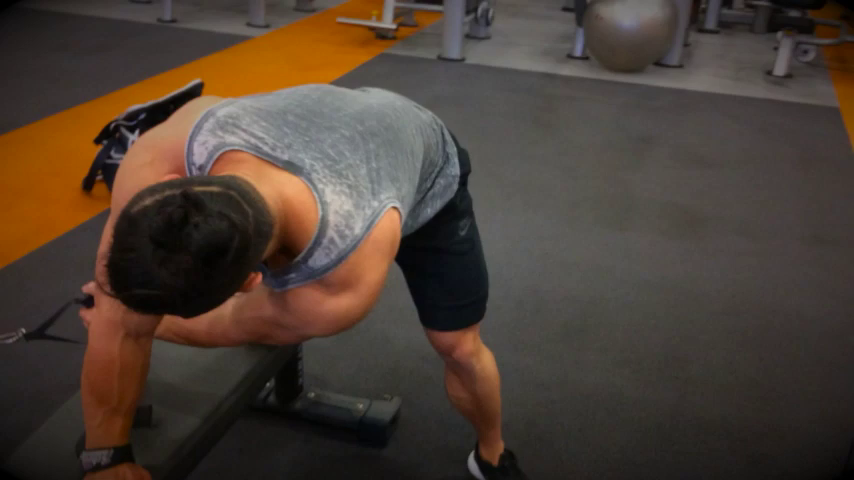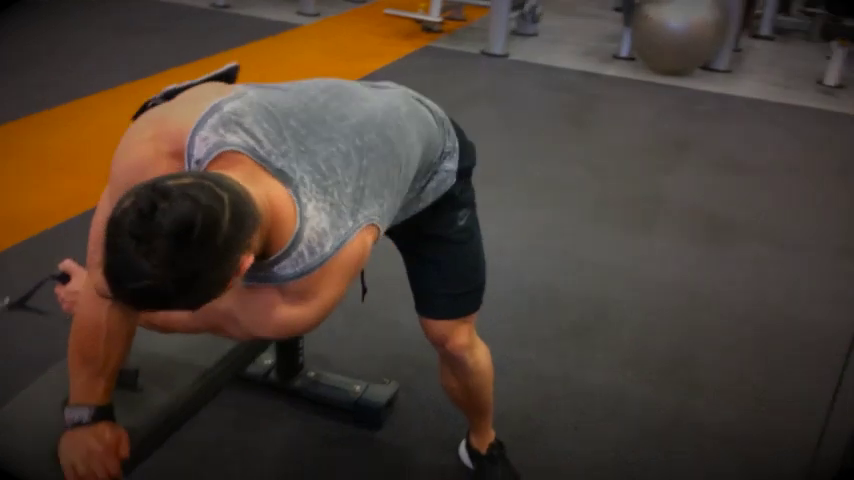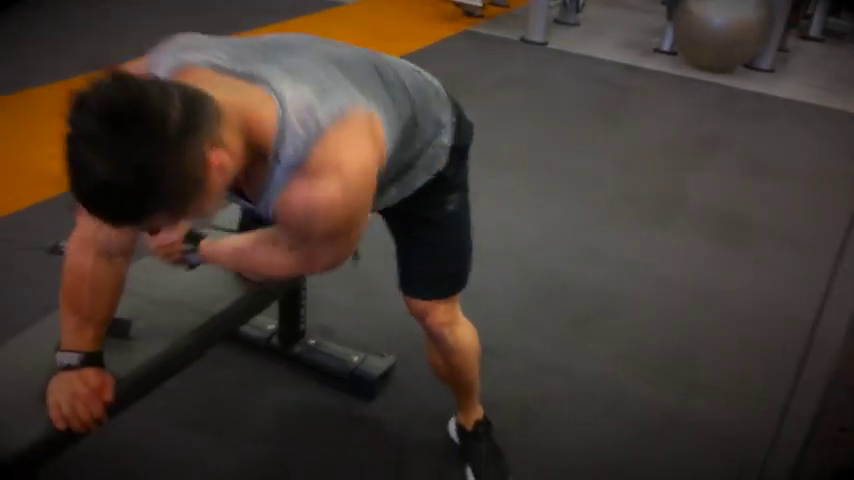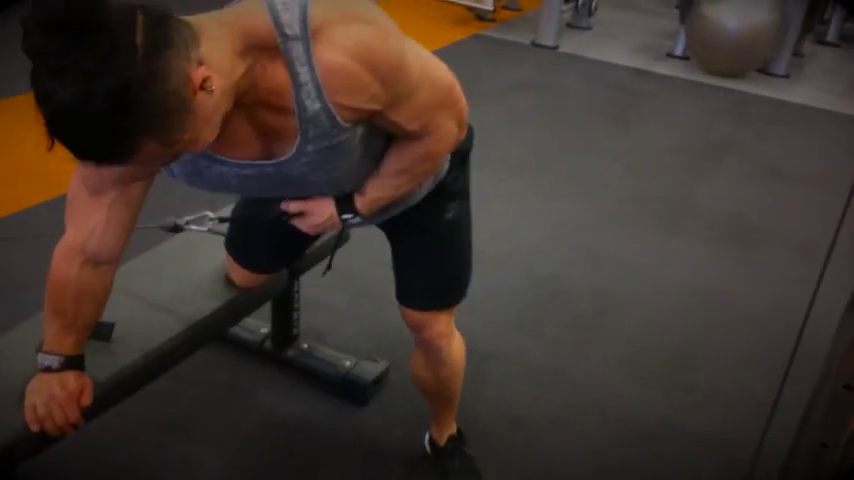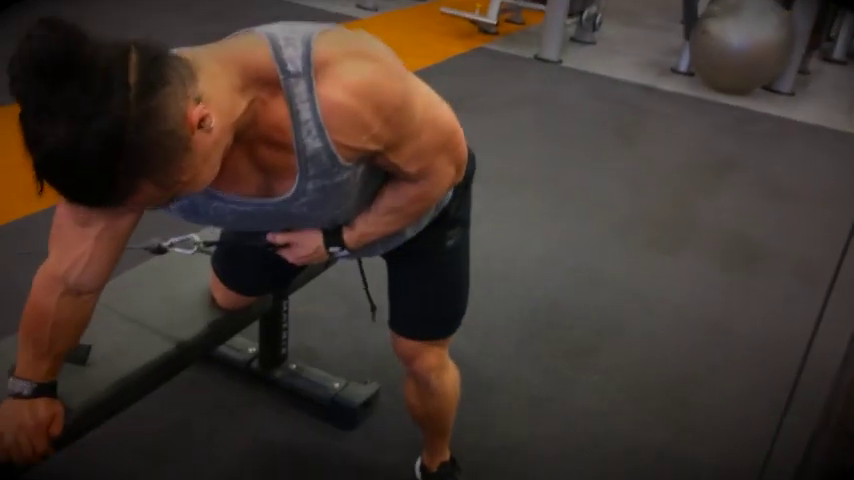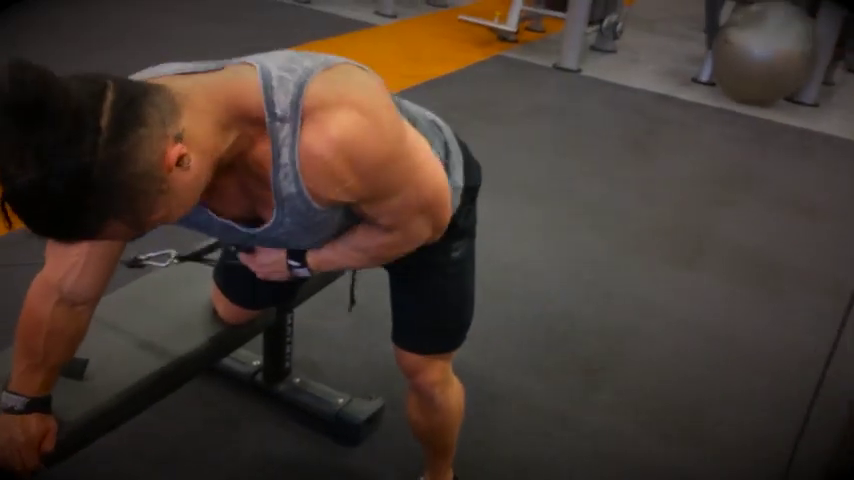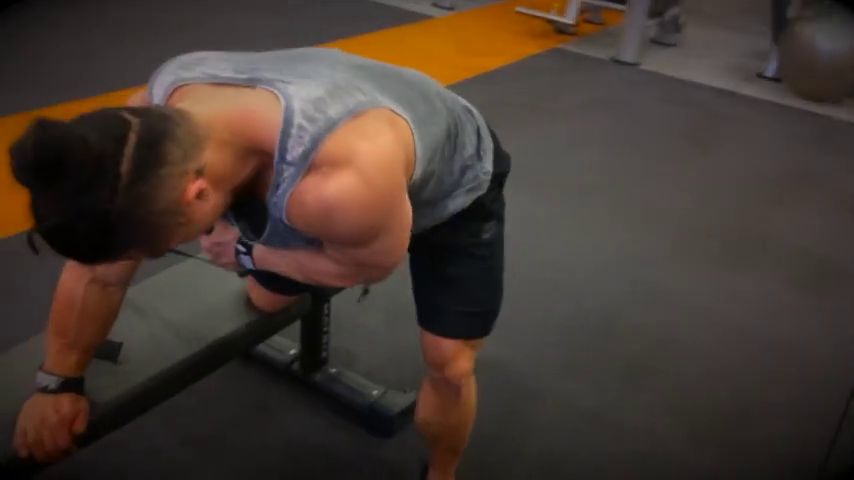
dt=0.3s
person 1, frame 1
left shoulder: (347, 283)
right shoulder: (158, 161)
left elbow: (250, 325)
right elbow: (121, 324)
left wrist: (160, 325)
left hip: (428, 178)
right hip: (329, 160)
left knee: (459, 347)
person 1, frame 2
right shoulder: (157, 144)
left elbow: (215, 316)
right elbow: (109, 285)
left wrist: (85, 299)
right wrist: (87, 414)
left hip: (429, 169)
right hip: (336, 136)
left knee: (453, 338)
right knee: (262, 297)
person 1, frame 3
left shoulder: (326, 187)
right shoulder: (139, 98)
left elbow: (311, 256)
right elbow: (99, 241)
left wrist: (195, 248)
right wrist: (78, 359)
left hip: (423, 151)
left knee: (436, 315)
right knee: (256, 269)
left ankle: (471, 423)
person 1, frame 4
left shoulder: (339, 50)
right shoulder: (127, 104)
left elbow: (444, 121)
right elbow: (89, 250)
left wrist: (350, 206)
right wrist: (58, 361)
left hip: (421, 171)
left knee: (430, 326)
right knee: (243, 277)
left ankle: (445, 436)
person 1, frame 5
left shoulder: (342, 91)
right shoulder: (120, 138)
left elbow: (443, 162)
right elbow: (70, 280)
left wrist: (339, 239)
left hip: (420, 193)
left knee: (421, 358)
right knee: (228, 297)
person 1, frame 6
left shoulder: (333, 135)
right shoulder: (114, 152)
left elbow: (423, 216)
right elbow: (66, 290)
left wrist: (302, 261)
left hip: (418, 209)
left knee: (424, 372)
right knee: (230, 311)
person 1, frame 7
left shoulder: (340, 182)
right shoulder: (152, 114)
left elbow: (374, 263)
right elbow: (100, 272)
left wrist: (249, 253)
right wrist: (58, 382)
left hip: (454, 181)
left knee: (448, 363)
right knee: (266, 297)
